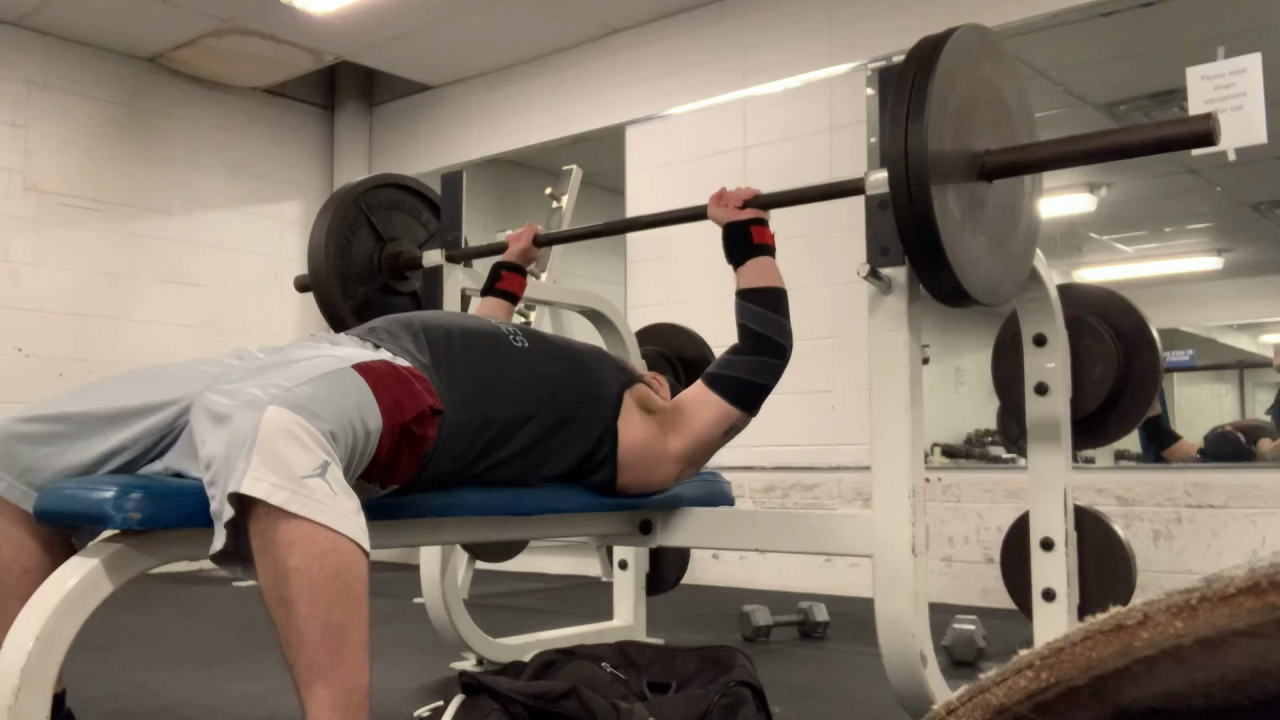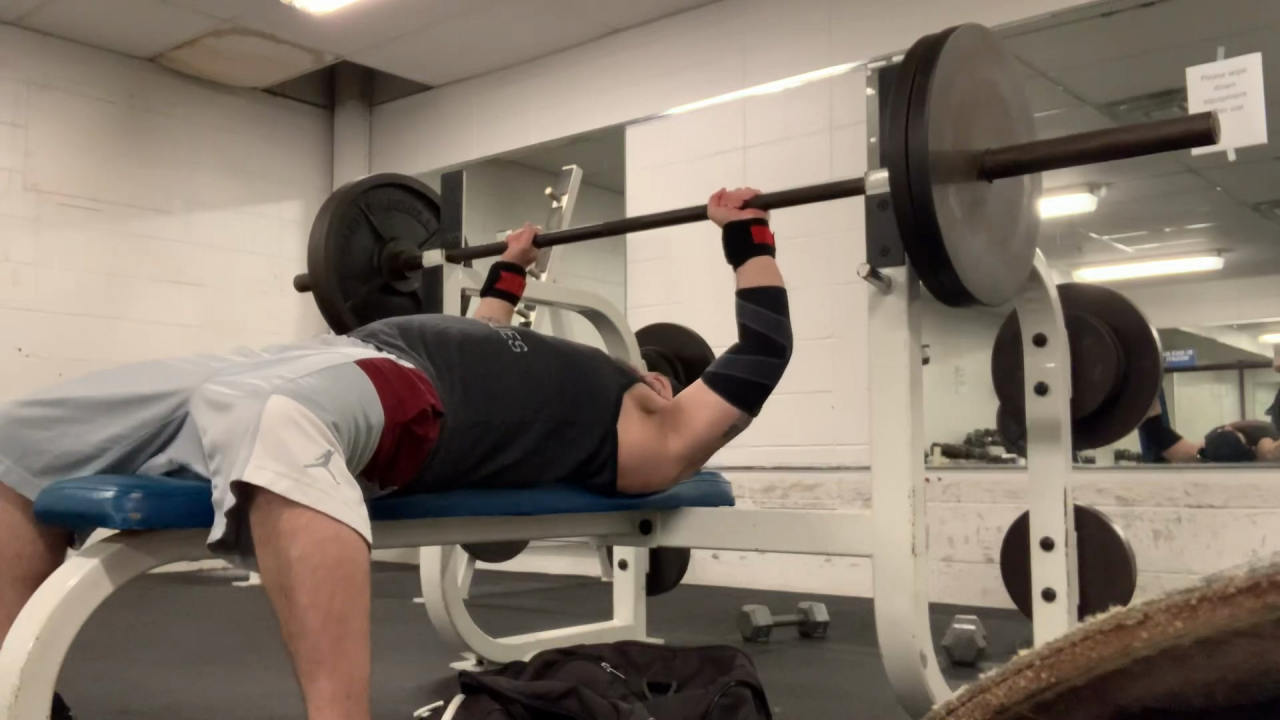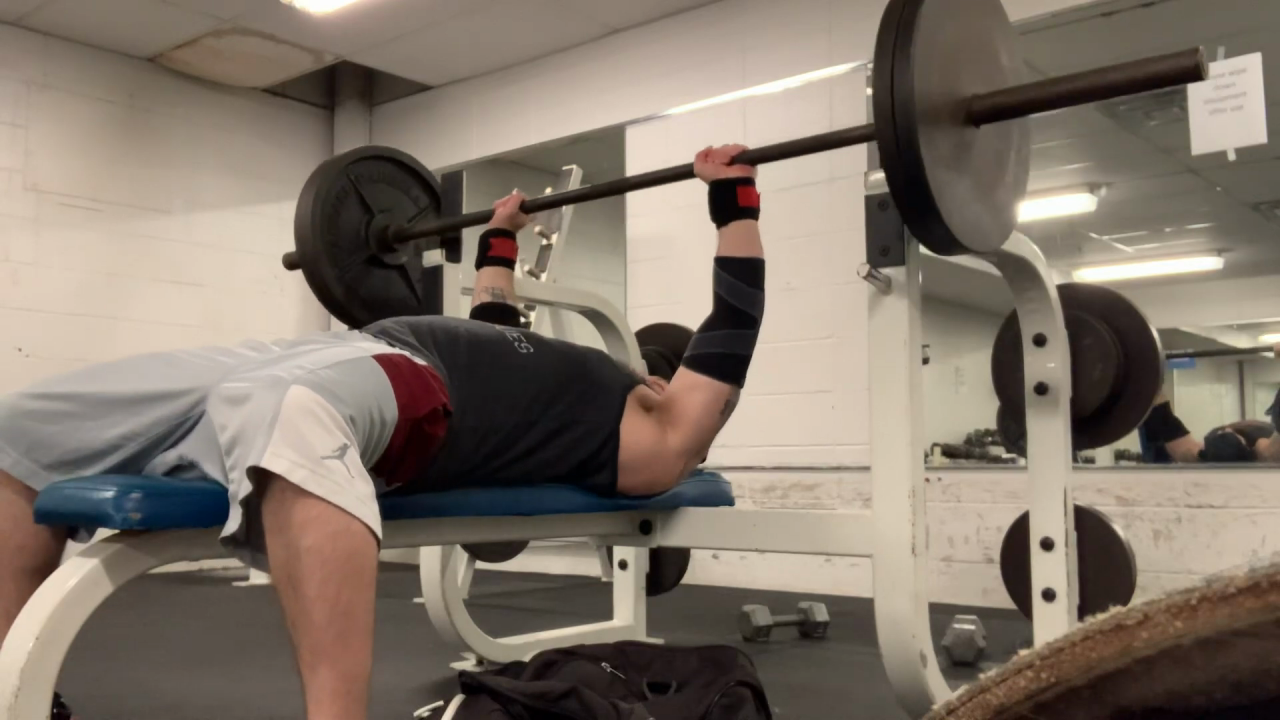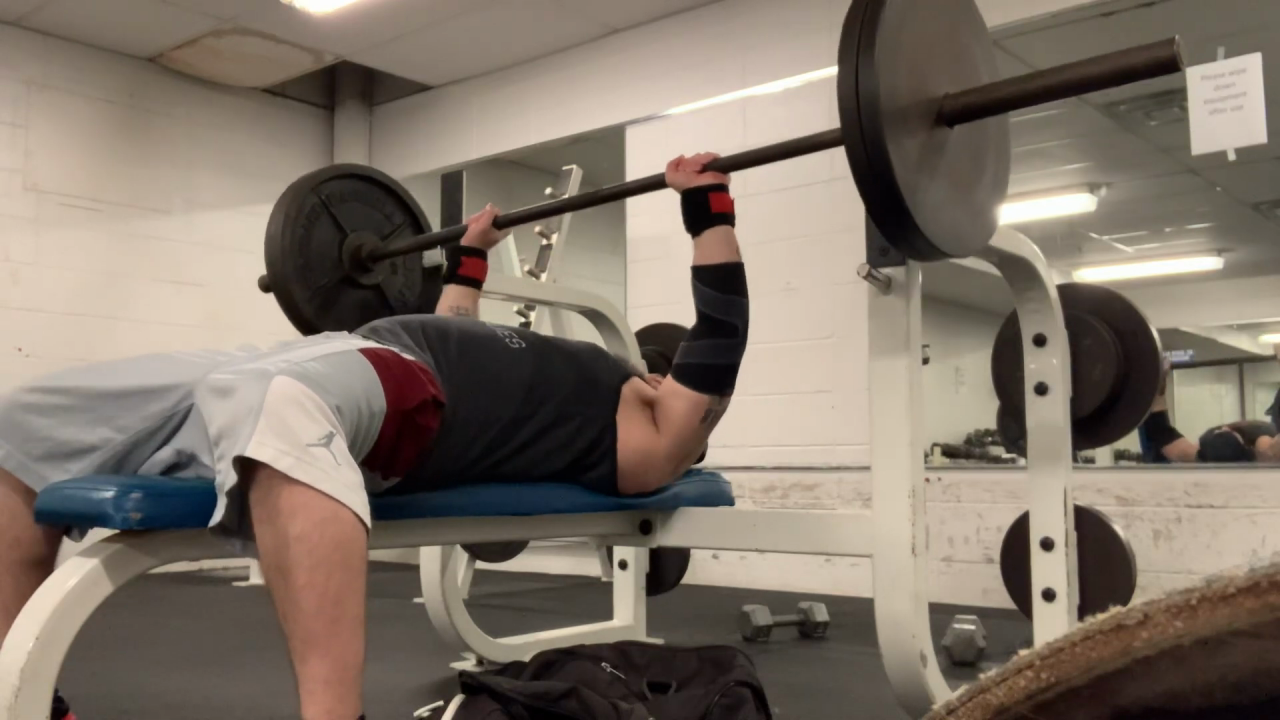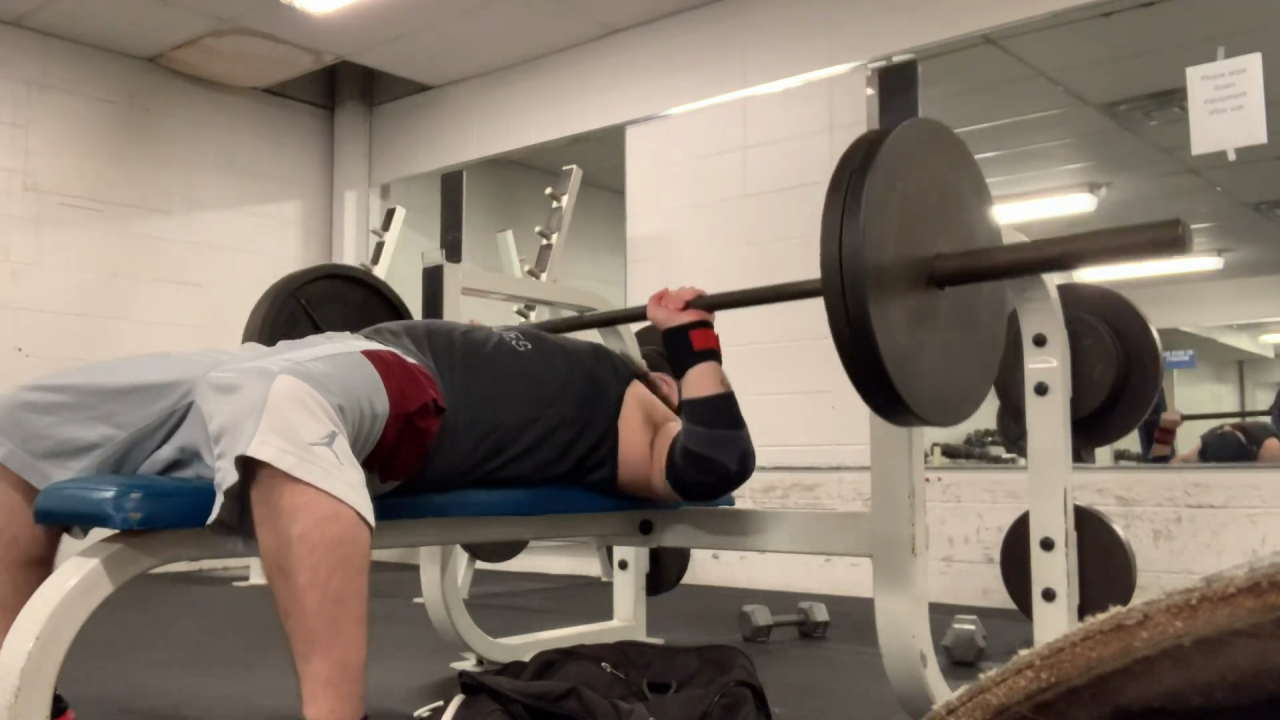
dt=1s
person 1, frame 1
left shoulder: (653, 443)
right shoulder: (574, 389)
left elbow: (762, 353)
right elbow: (481, 356)
left wrist: (747, 235)
right wrist: (509, 271)
left knee: (266, 440)
person 1, frame 2
left shoulder: (654, 444)
right shoulder: (579, 394)
left elbow: (762, 354)
right elbow: (480, 354)
left wrist: (747, 238)
right wrist: (507, 273)
left knee: (269, 429)
person 1, frame 3
left shoulder: (655, 444)
right shoulder: (566, 385)
left elbow: (732, 331)
right elbow: (492, 331)
left wrist: (735, 202)
right wrist: (500, 237)
left knee: (283, 422)
person 1, frame 4
left shoulder: (645, 443)
right shoulder: (557, 384)
left elbow: (721, 343)
right elbow: (459, 348)
left wrist: (707, 207)
right wrist: (468, 256)
left knee: (274, 414)
person 1, frame 5
left shoulder: (646, 435)
right shoulder: (580, 384)
left elbow: (716, 463)
left wrist: (692, 335)
right wrist: (460, 355)
left knee: (275, 409)
